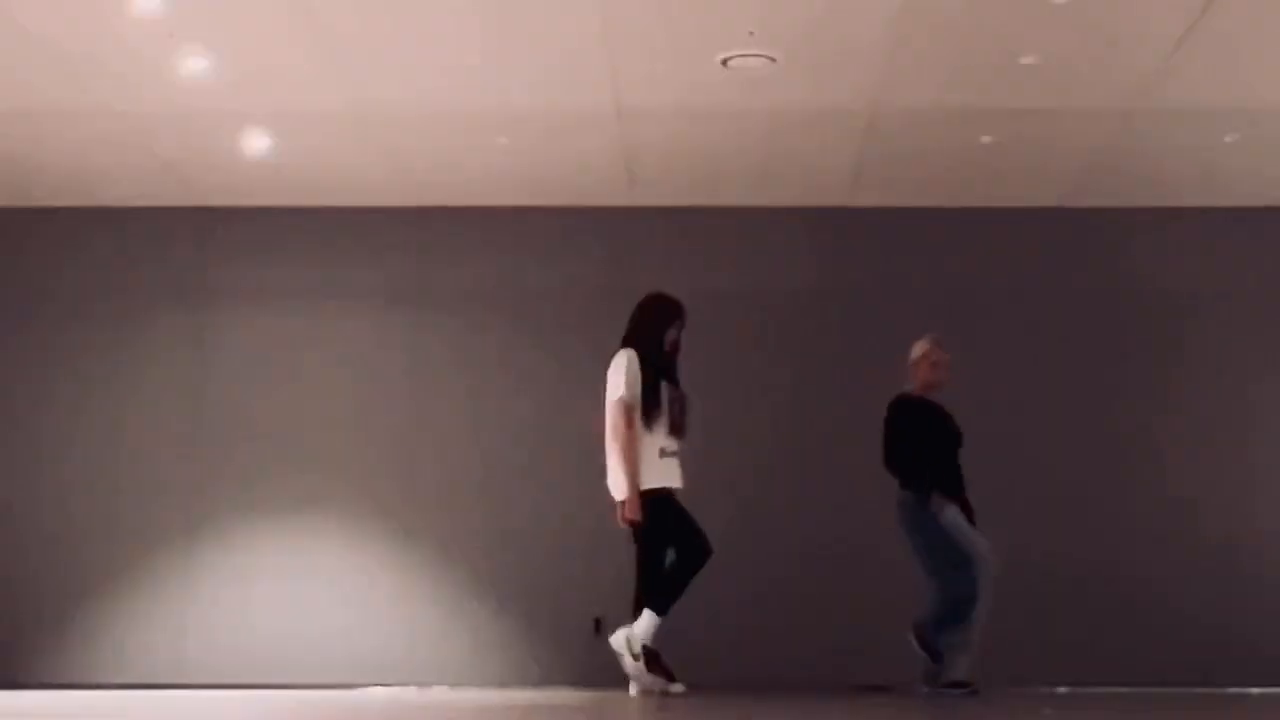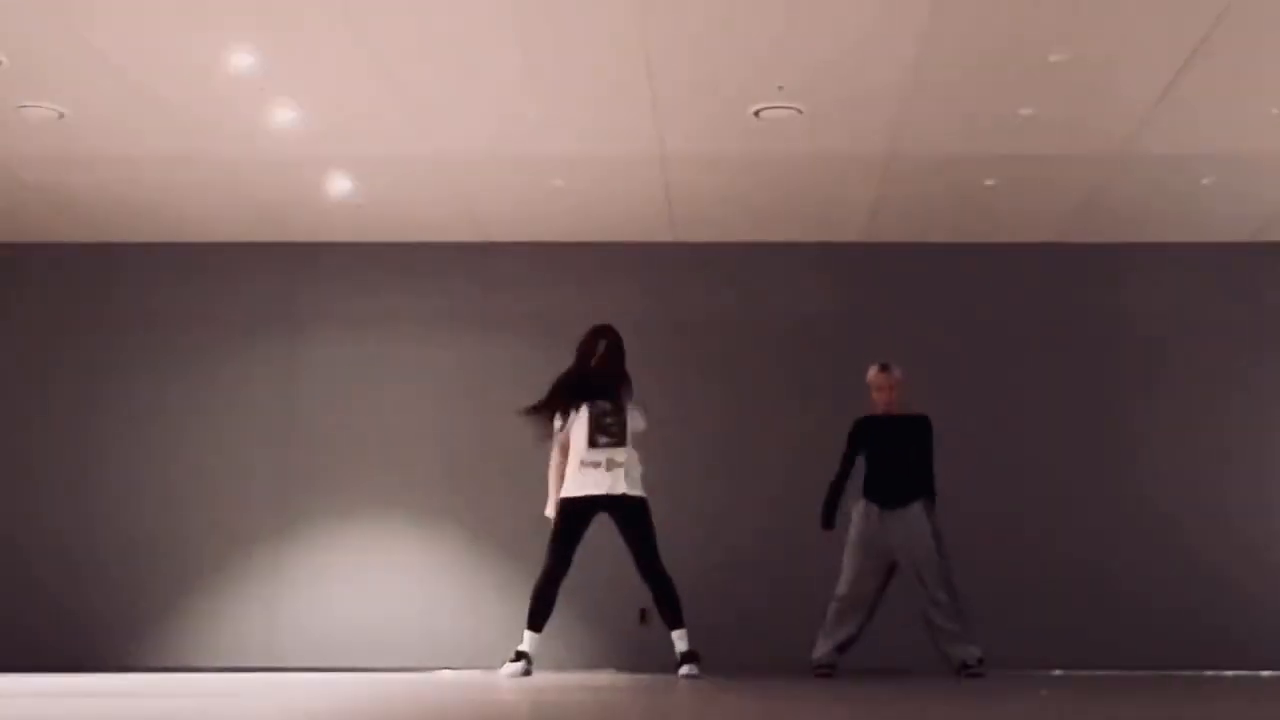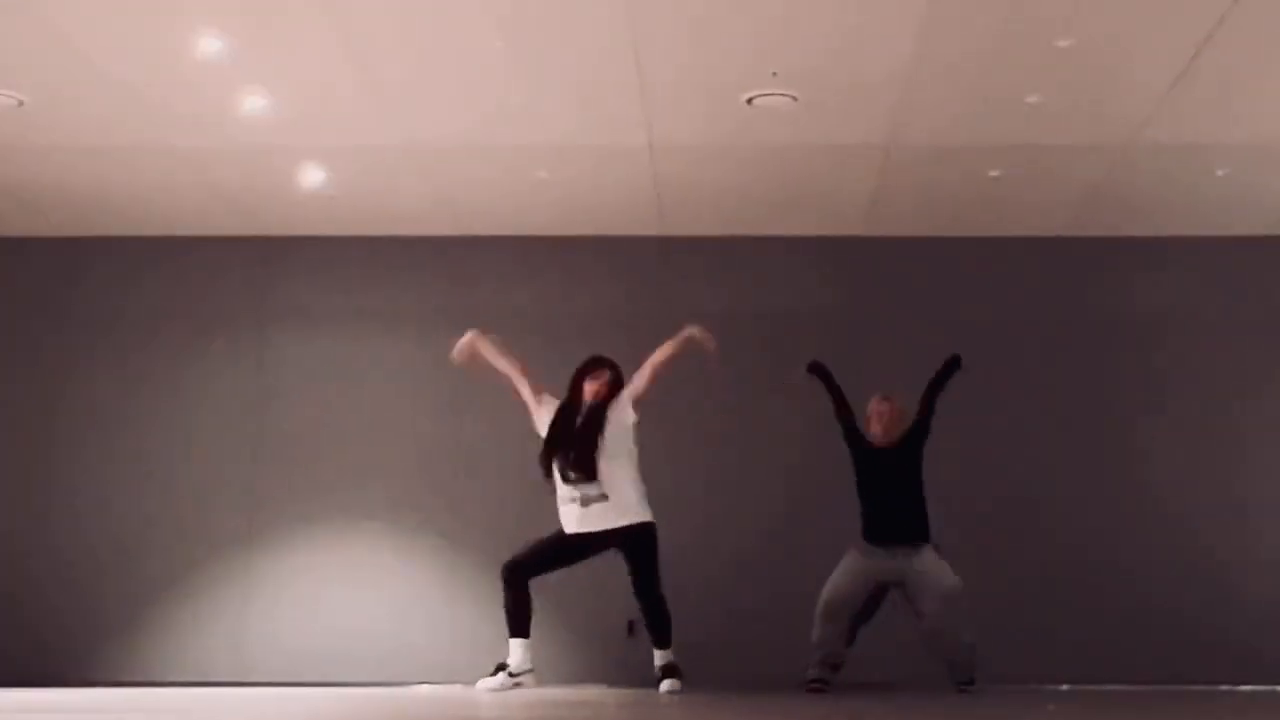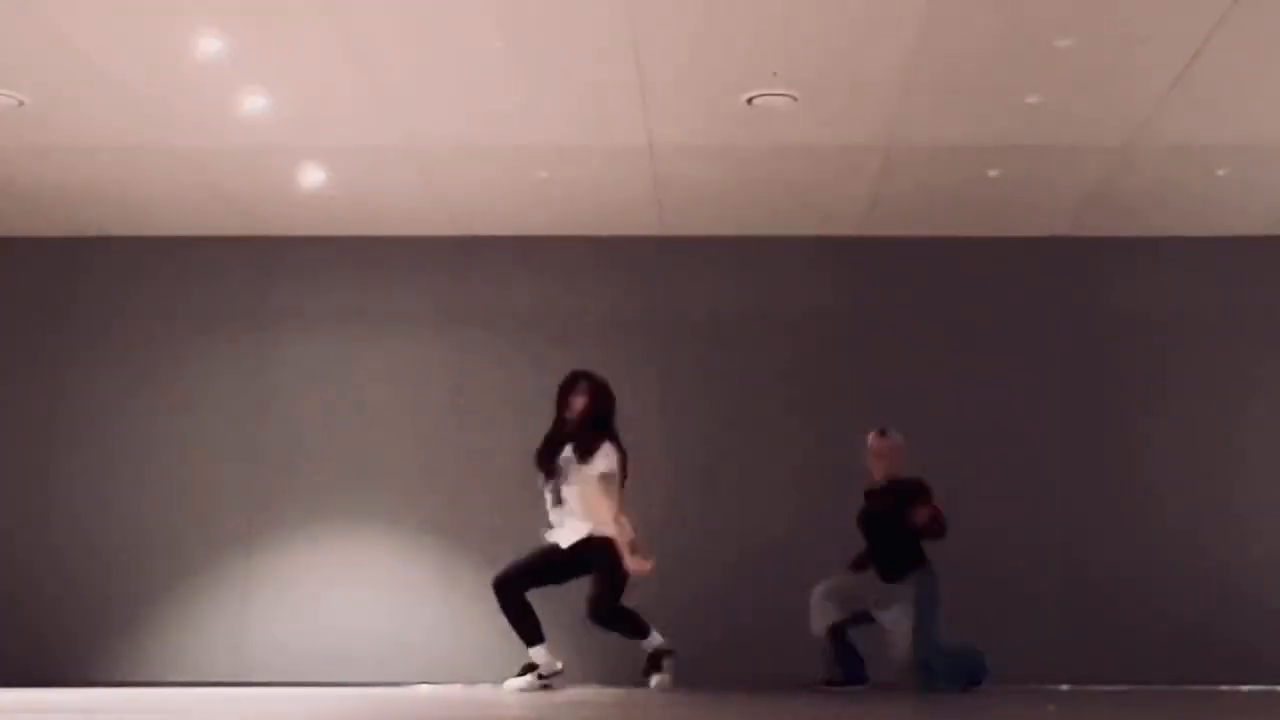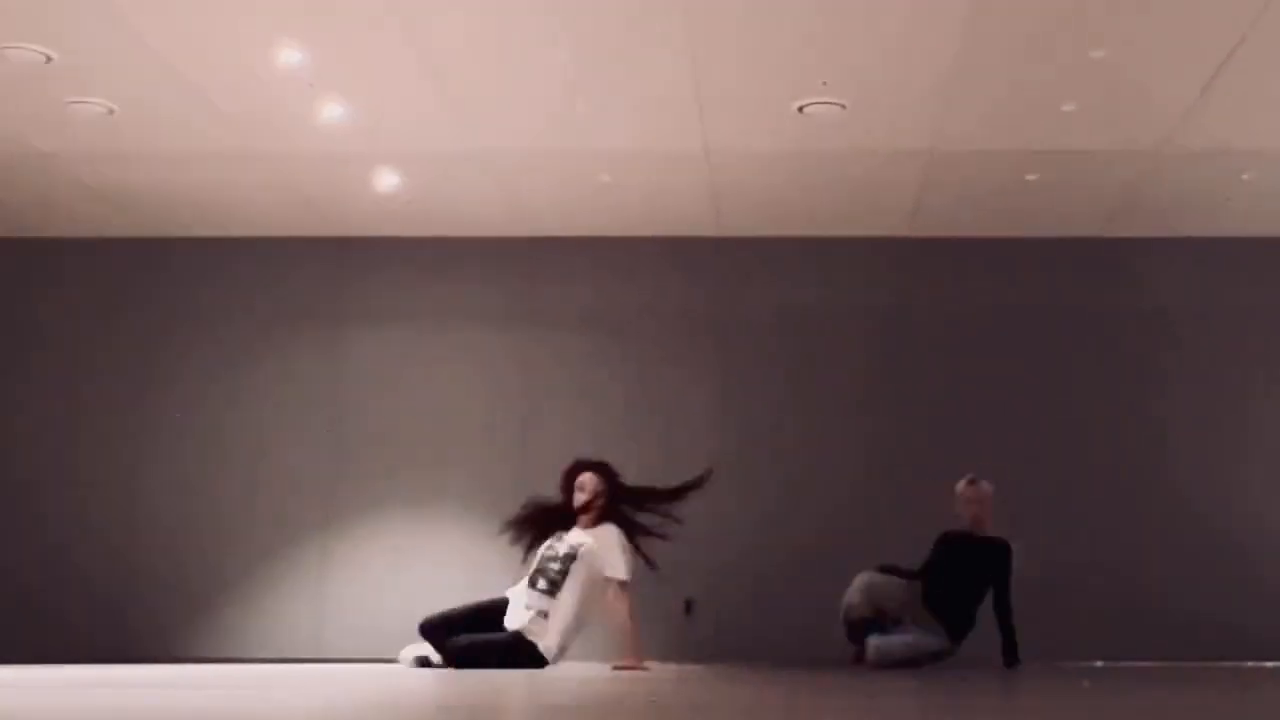
dt=1s
person 1, frame 1
left shoulder: (658, 368)
right shoulder: (628, 360)
right elbow: (621, 428)
left wrist: (636, 491)
right wrist: (630, 491)
left hip: (656, 484)
right hip: (642, 485)
left knee: (653, 569)
right knee: (695, 550)
left ankle: (643, 656)
right ankle: (636, 637)
person 1, frame 2
left shoulder: (629, 395)
right shoulder: (571, 395)
right elbow: (560, 449)
right wrist: (552, 500)
left hip: (626, 492)
right hip: (578, 491)
left knee: (652, 567)
right knee: (554, 568)
left ankle: (684, 650)
right ankle: (525, 652)
person 1, frame 3
left shoulder: (618, 411)
right shoulder: (554, 414)
left elbow: (650, 368)
right elbow: (517, 375)
left wrist: (685, 336)
right wrist: (480, 342)
left hip: (628, 520)
right hip: (579, 527)
left knee: (647, 589)
right knee: (514, 570)
left ankle: (665, 664)
right ankle: (519, 665)
person 1, frame 4
left shoulder: (600, 448)
right shoulder: (557, 448)
left elbow: (604, 502)
left wrist: (627, 551)
left hip: (603, 538)
right hip: (571, 539)
left knee: (600, 607)
right knee: (504, 584)
left ankle: (655, 648)
right ankle: (544, 663)
person 1, frame 5
left shoulder: (609, 537)
right shoulder: (559, 526)
left elbow: (619, 599)
left wrist: (633, 656)
left hip: (534, 643)
right hip: (514, 608)
left knee: (460, 651)
right knee: (430, 628)
right ankle: (436, 654)
person 2, frame 1
left shoulder: (940, 413)
right shoulder: (902, 406)
right elbow: (892, 458)
left wrist: (965, 509)
right wrist: (921, 488)
left hip: (943, 505)
right hip: (922, 504)
left knee: (958, 582)
right knee: (975, 562)
left ankle: (944, 671)
right ankle: (929, 633)
person 2, frame 2
left shoulder: (919, 424)
right shoulder: (864, 427)
left elbow: (925, 471)
right elbow: (845, 468)
left wrist: (931, 507)
right wrist: (830, 506)
left hip: (911, 514)
right hip: (871, 515)
left knee: (937, 586)
right knee: (852, 588)
left ankle: (965, 656)
right ankle: (825, 654)
person 2, frame 3
left shoulder: (911, 446)
right shoulder: (862, 452)
left elbow: (927, 408)
right elbow: (844, 414)
left wrist: (947, 371)
right wrist: (825, 377)
left hip: (915, 551)
right hip: (871, 551)
left knee: (946, 592)
right knee: (833, 601)
left ankle: (962, 670)
right ankle: (822, 670)
person 2, frame 4
left shoulder: (911, 489)
right shoulder: (873, 493)
left elbow: (938, 529)
left hip: (912, 581)
right hip: (879, 578)
left knee: (909, 654)
right knee: (824, 597)
right ankle: (849, 671)
person 2, frame 5
left shoulder: (999, 549)
right shoulder: (948, 539)
left elbow: (1002, 602)
left wrist: (1009, 647)
right wrist: (890, 570)
left hip: (945, 633)
right hip: (920, 603)
left knee: (875, 652)
right knee: (865, 583)
